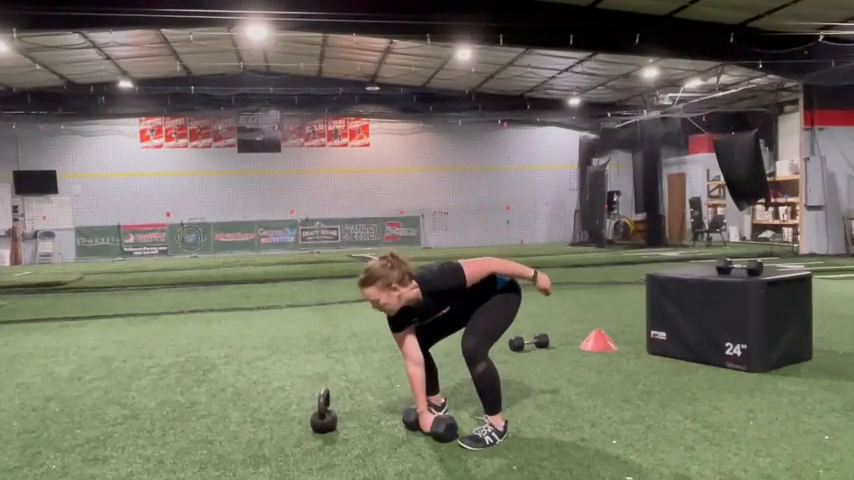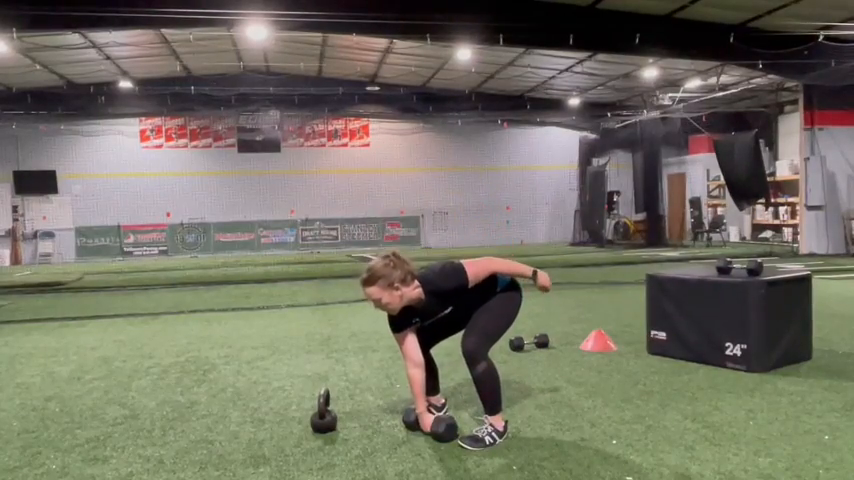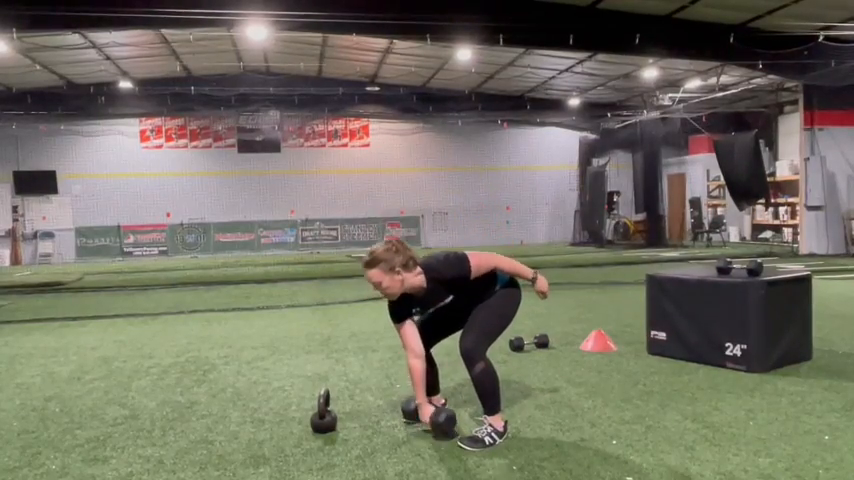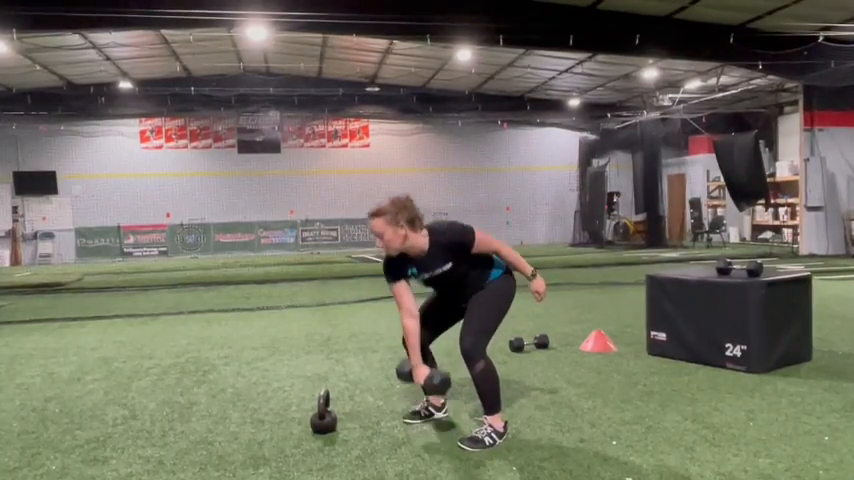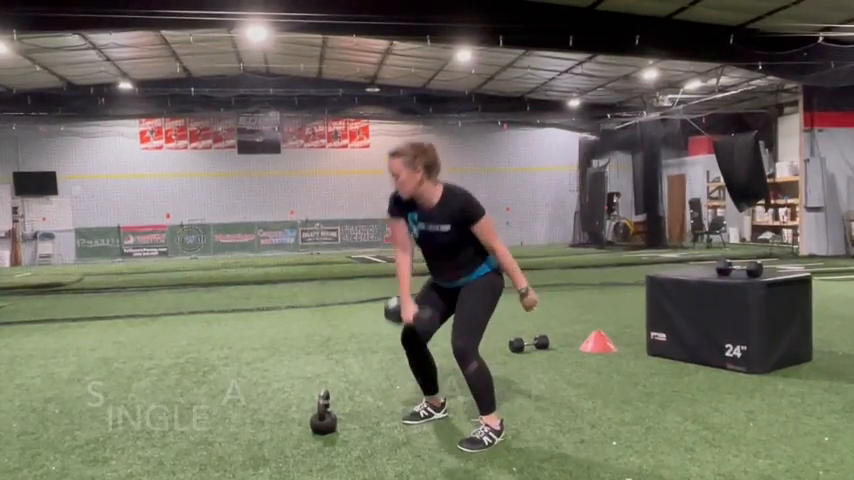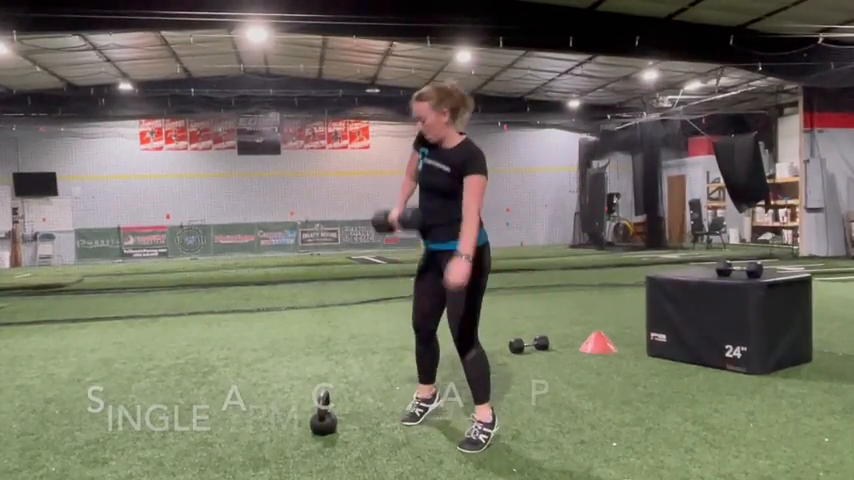
dt=0.2s
person 1, frame 1
left shoulder: (438, 281)
right shoulder: (400, 314)
left elbow: (488, 264)
right elbow: (413, 362)
left wrist: (534, 276)
right wrist: (422, 411)
left hip: (500, 294)
left knee: (473, 347)
right knee: (416, 343)
left ankle: (497, 424)
right ankle: (435, 402)
person 1, frame 2
left shoulder: (440, 281)
right shoulder: (401, 315)
left elbow: (490, 264)
right elbow: (414, 363)
left wrist: (534, 275)
right wrist: (422, 411)
left hip: (501, 294)
left knee: (472, 347)
right knee: (418, 343)
left ankle: (496, 425)
right ankle: (435, 403)
person 1, frame 3
left shoulder: (443, 269)
right shoulder: (400, 303)
left elbow: (493, 260)
right elbow: (415, 355)
left wrist: (534, 277)
right wrist: (423, 403)
left hip: (499, 293)
left knee: (470, 347)
right knee: (417, 345)
left ankle: (497, 424)
right ankle: (437, 403)
person 1, frame 4
left shoulder: (449, 236)
right shoulder: (395, 262)
left elbow: (496, 246)
right elbow: (409, 314)
left wrist: (532, 275)
right wrist: (418, 365)
left hip: (492, 285)
left knee: (470, 345)
right knee: (413, 346)
left ankle: (497, 425)
right ankle: (435, 403)
person 1, frame 5
left shoulder: (461, 204)
right shoulder: (399, 204)
left elbow: (495, 247)
right elbow: (403, 253)
left wrist: (523, 288)
right wrist: (407, 300)
left hip: (478, 280)
right hip: (442, 282)
left knee: (463, 346)
right knee: (412, 337)
left ankle: (493, 425)
right ankle: (433, 403)
person 1, frame 6
left shoulder: (470, 155)
right shoulder: (424, 142)
left elbow: (471, 212)
right elbow: (411, 176)
left wrist: (464, 258)
right wrist: (398, 207)
left hip: (465, 255)
right hip: (433, 254)
left knee: (464, 333)
right knee: (423, 326)
left ankle: (486, 417)
right ankle: (426, 395)
